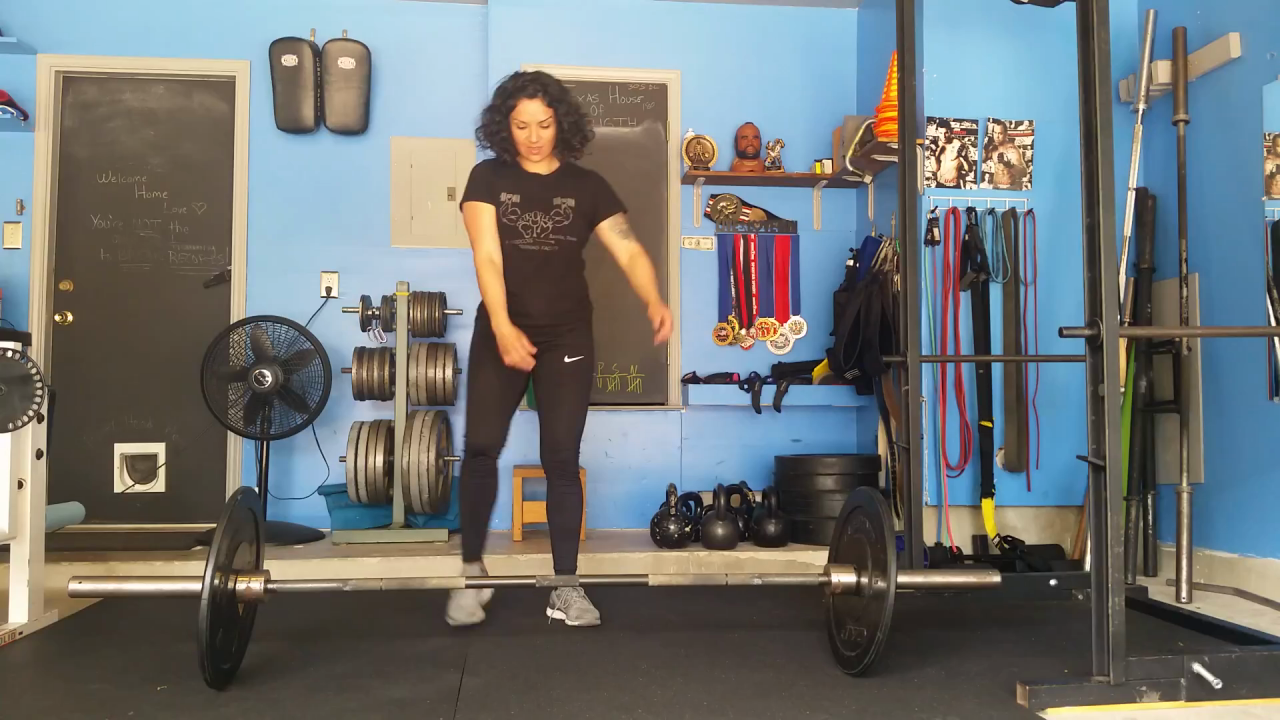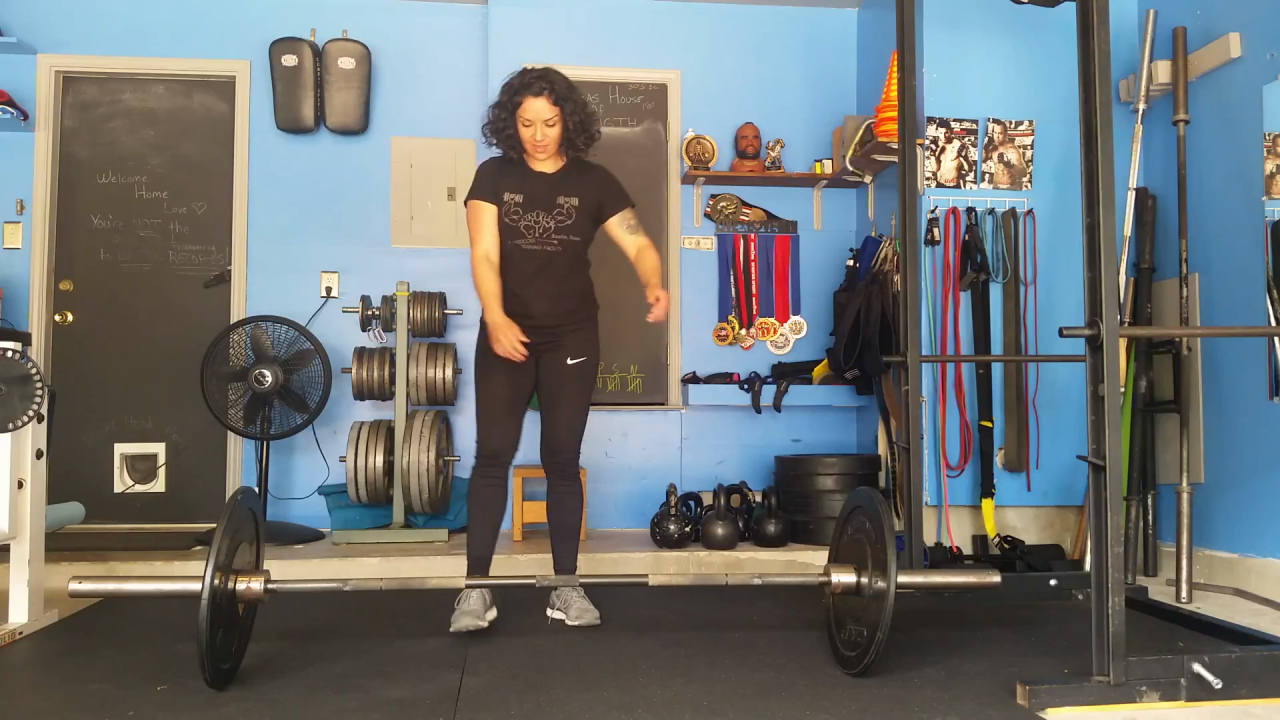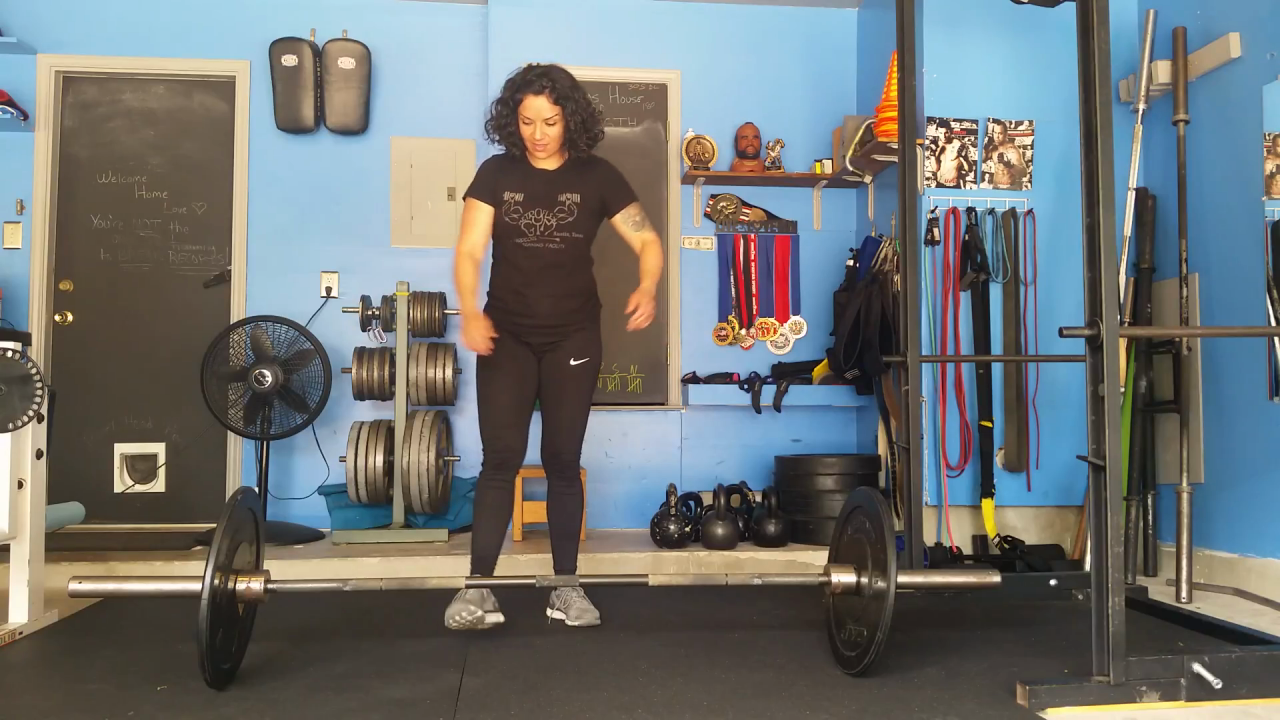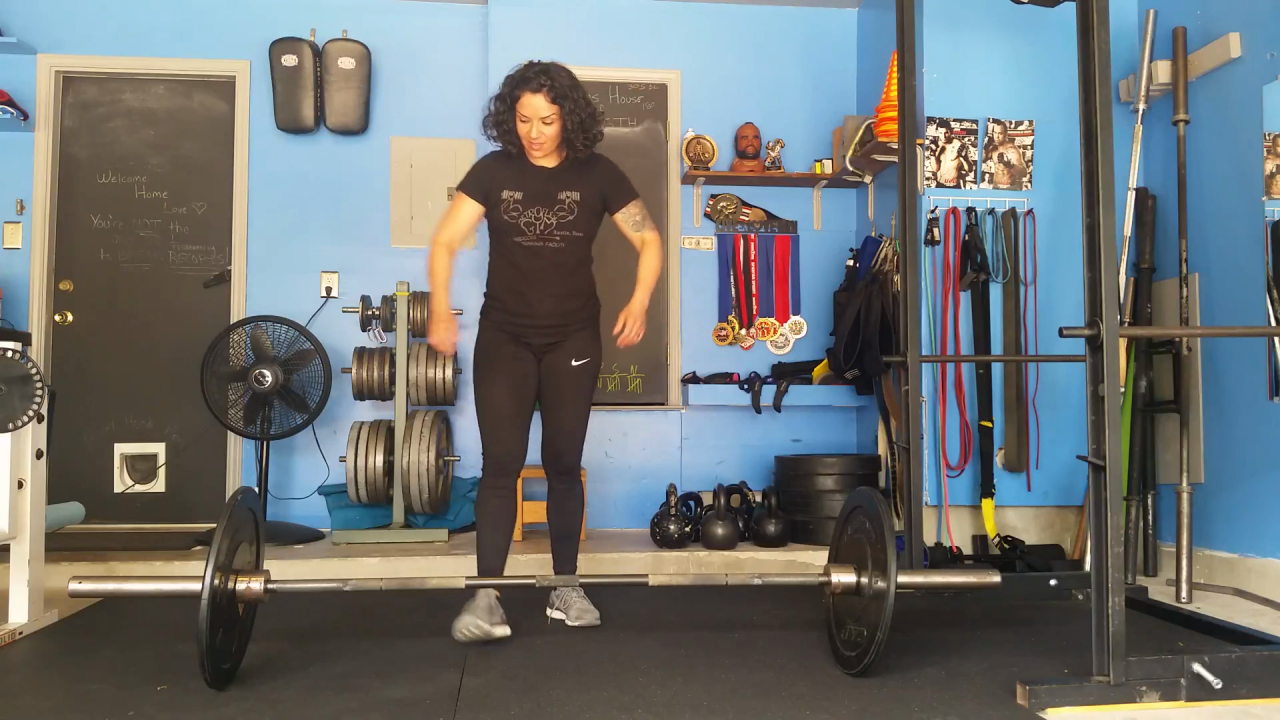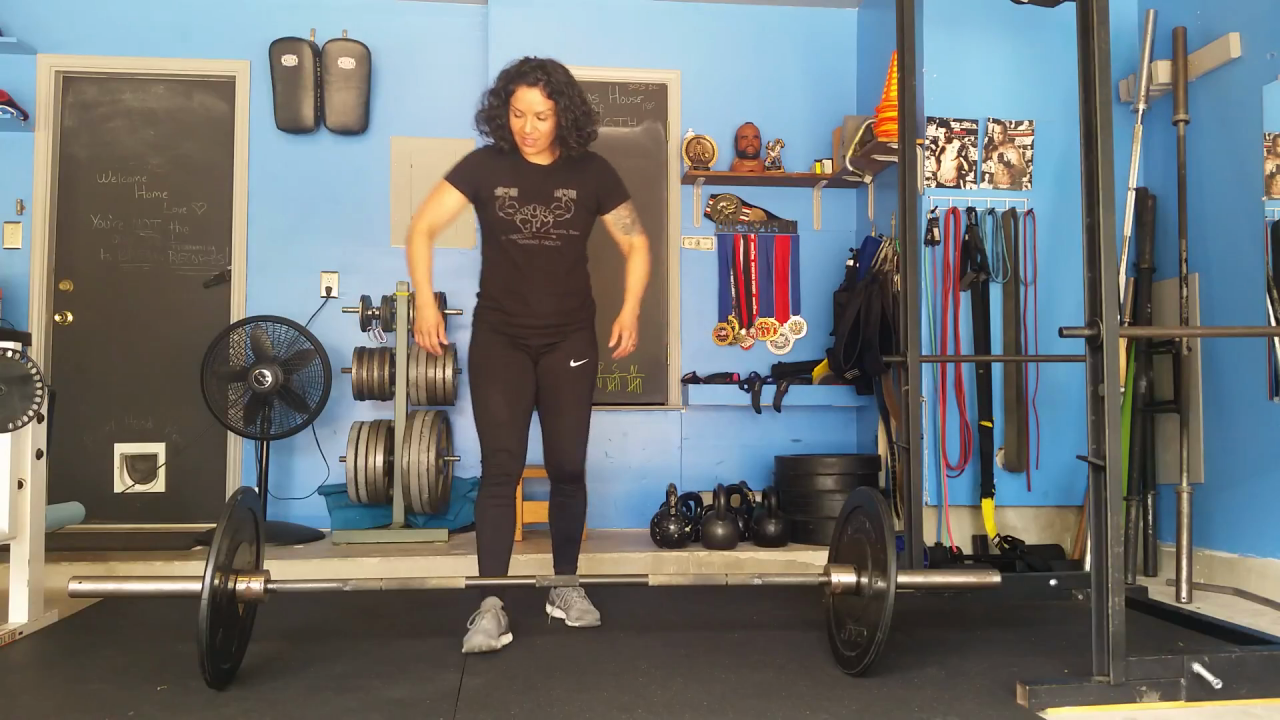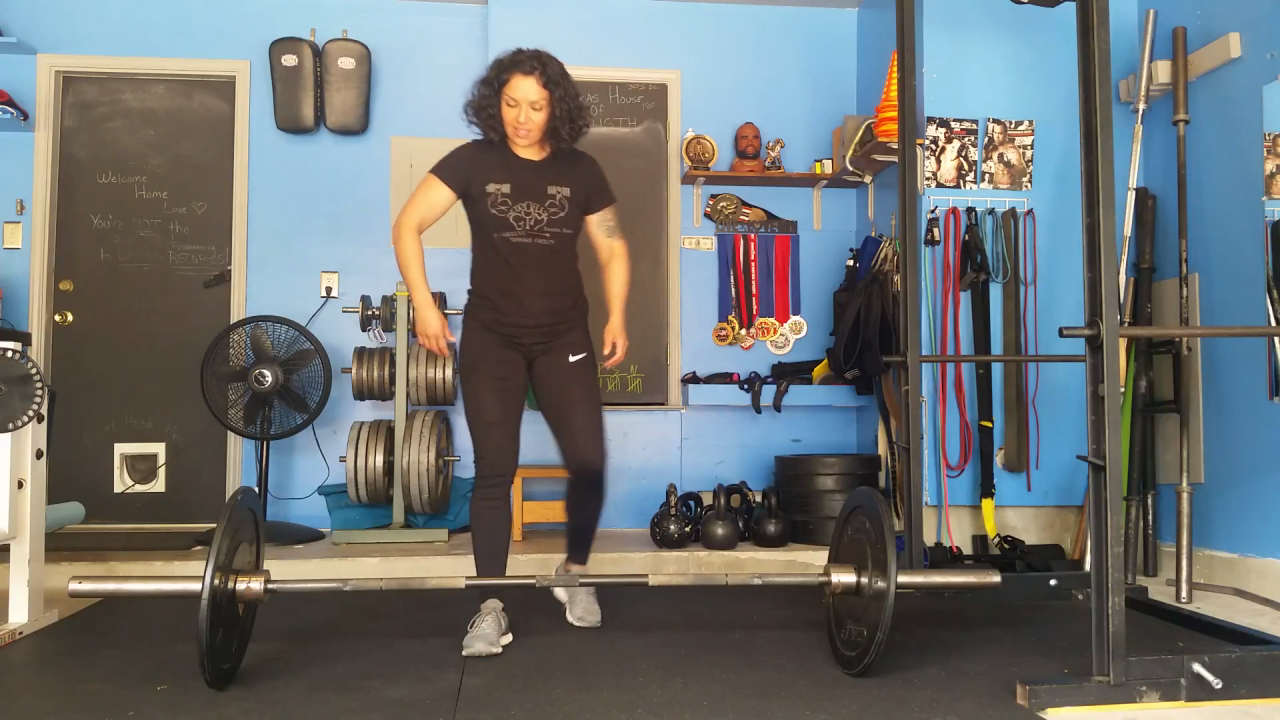
dt=0.1s
person 1, frame 1
left shoulder: (587, 186)
right shoulder: (488, 178)
left elbow: (631, 253)
right elbow: (487, 257)
left wrist: (655, 302)
right wrist: (502, 328)
left hip: (567, 337)
right hip: (503, 335)
left knee: (561, 459)
right knee: (482, 447)
left ankle: (566, 586)
right ankle: (472, 573)
person 1, frame 2
left shoulder: (594, 182)
right shoulder: (493, 176)
left elbow: (639, 245)
right elbow: (484, 254)
left wrist: (655, 287)
right wrist: (496, 319)
left hip: (571, 336)
right hip: (507, 333)
left knee: (561, 460)
right knee: (493, 453)
left ankle: (565, 587)
right ankle: (476, 588)
person 1, frame 3
left shoulder: (597, 177)
right shoulder: (495, 175)
left elbow: (648, 242)
right elbow: (470, 251)
left wrist: (646, 289)
right wrist: (470, 313)
left hip: (574, 336)
right hip: (507, 334)
left knee: (562, 462)
right knee: (501, 457)
left ankle: (565, 587)
right ankle: (478, 587)
person 1, frame 4
left shoulder: (597, 174)
right shoulder: (491, 172)
left elbow: (649, 240)
right elbow: (445, 241)
left wrist: (638, 303)
right wrist: (440, 308)
left hip: (573, 336)
right hip: (503, 333)
left knee: (562, 463)
right knee: (500, 462)
left ankle: (565, 586)
right ankle: (486, 596)
person 1, frame 5
left shoulder: (592, 172)
right shoulder: (484, 167)
left elbow: (635, 243)
right elbow: (421, 230)
left wrist: (630, 309)
right wrist: (425, 300)
left hip: (569, 336)
right hip: (500, 336)
left knee: (566, 466)
right knee: (501, 465)
left ankle: (564, 585)
right ankle: (491, 604)
person 1, frame 6
left shoulder: (580, 170)
right shoulder: (472, 162)
left elbow: (613, 249)
right elbow: (408, 225)
left wrist: (616, 318)
right wrist: (422, 302)
left hip: (562, 335)
right hip: (489, 334)
left knee: (588, 459)
right knee: (495, 468)
left ankle: (575, 570)
right ankle: (491, 607)
